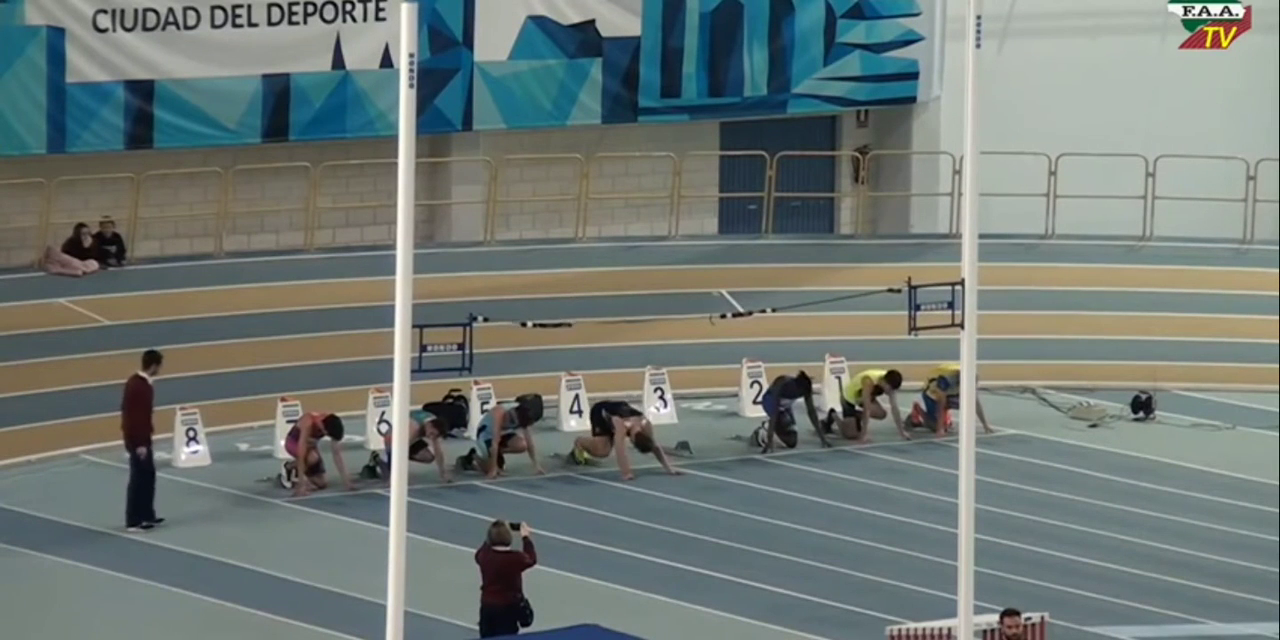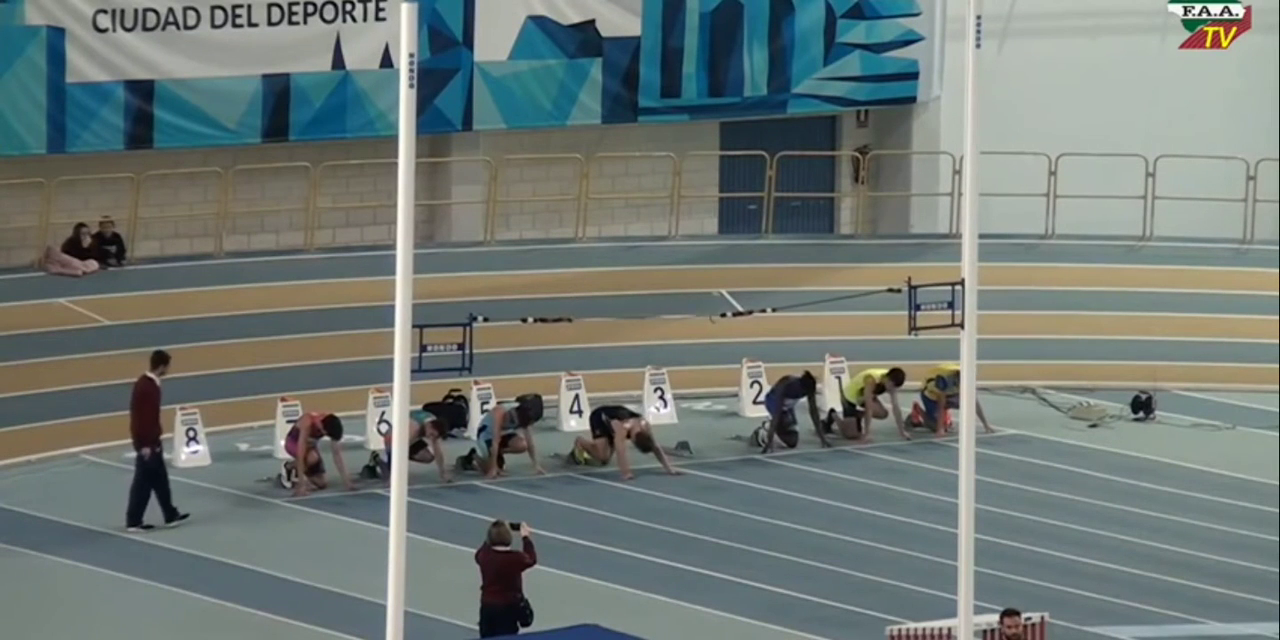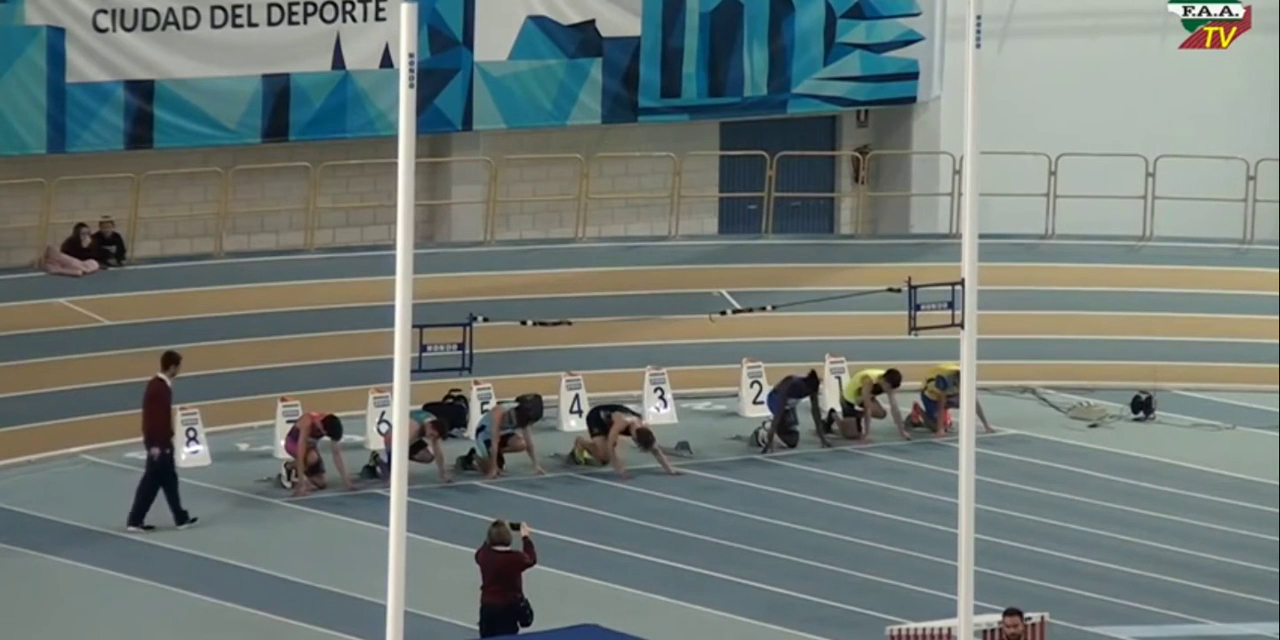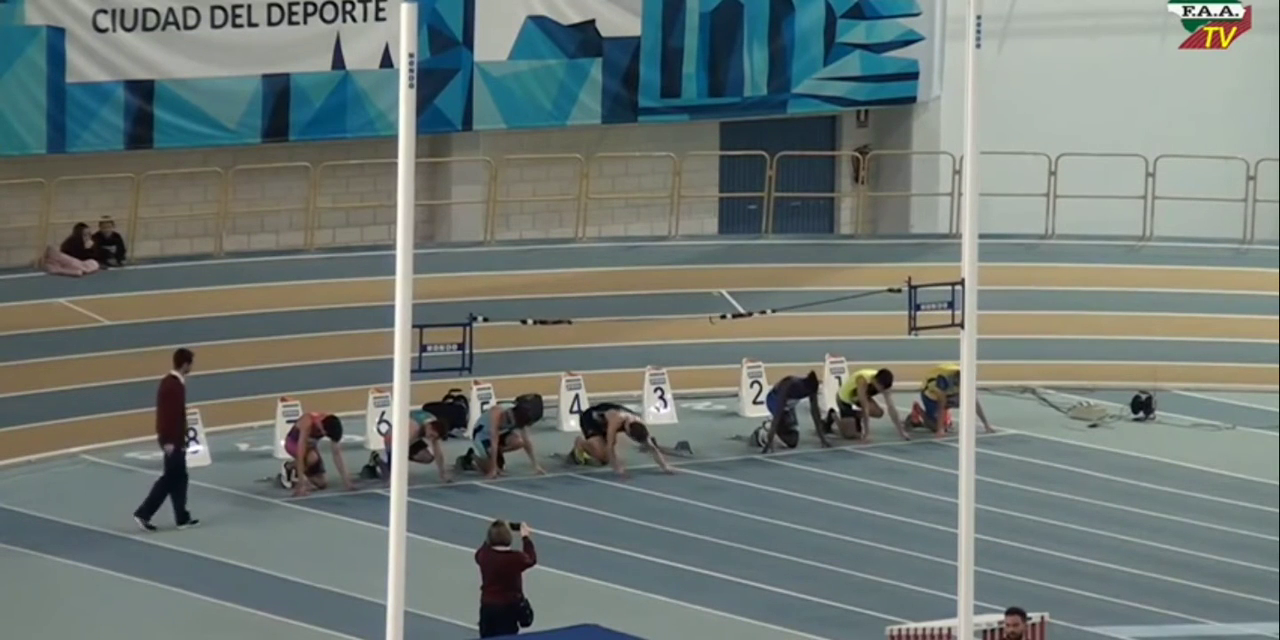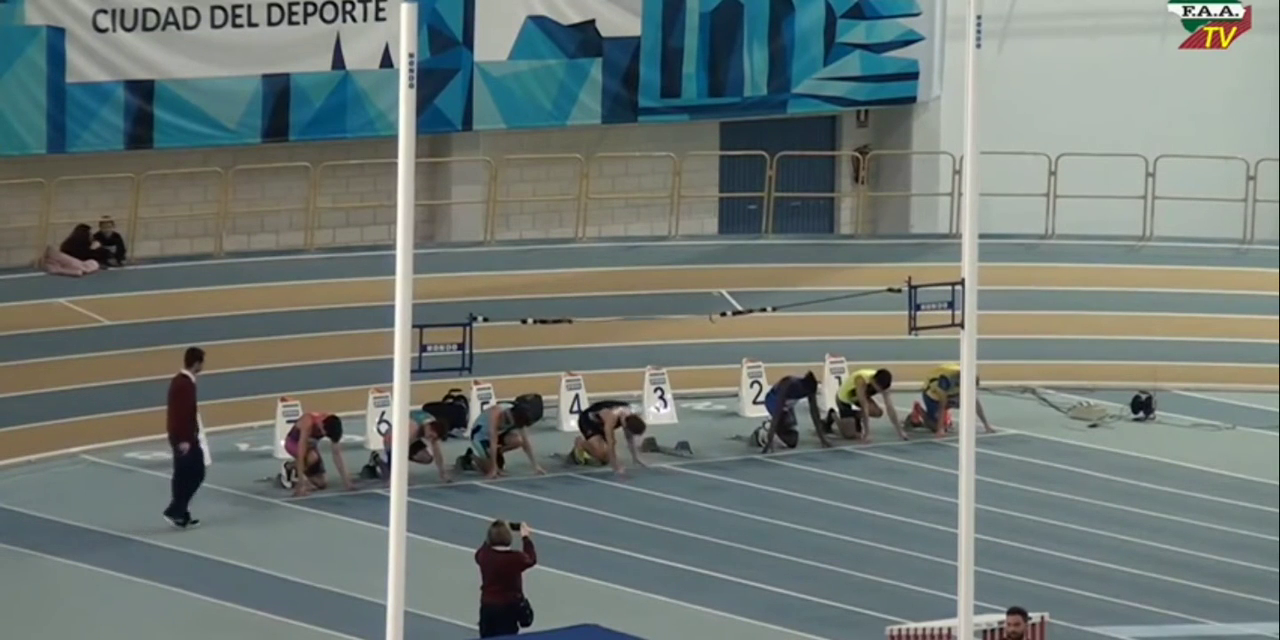
dt=0.2s
person 1, frame 1
left shoulder: (134, 381)
right shoulder: (143, 387)
right elbow: (140, 417)
right wrist: (141, 444)
left hip: (132, 436)
right hip: (138, 439)
left knee: (147, 476)
right knee: (140, 479)
left ankle: (148, 515)
right ankle: (134, 521)
person 1, frame 2
left shoulder: (144, 382)
right shoulder: (149, 387)
right elbow: (146, 417)
right wrist: (145, 444)
left hip: (148, 438)
right hip: (147, 441)
left knee: (159, 476)
right knee: (143, 480)
left ankle: (171, 515)
right ankle: (133, 522)
person 1, frame 3
left shoulder: (157, 384)
right shoulder: (160, 388)
right elbow: (156, 418)
right wrist: (155, 444)
left hip: (161, 440)
right hip: (158, 442)
left knee: (169, 478)
right knee: (151, 481)
left ankle: (181, 518)
right ankle: (135, 521)
person 1, frame 4
left shoulder: (170, 382)
right shoulder: (174, 386)
right elbow: (169, 414)
right wrist: (169, 441)
left hip: (175, 437)
right hip: (173, 439)
left knee: (178, 477)
right knee: (172, 478)
left ankle: (182, 517)
right ankle: (143, 513)
person 1, frame 5
left shoulder: (179, 380)
right shoulder: (185, 384)
right elbow: (182, 413)
right wrist: (184, 439)
left hip: (180, 435)
right hip: (184, 437)
left knee: (182, 476)
right knee: (195, 474)
left ankle: (180, 516)
right ankle: (174, 512)
